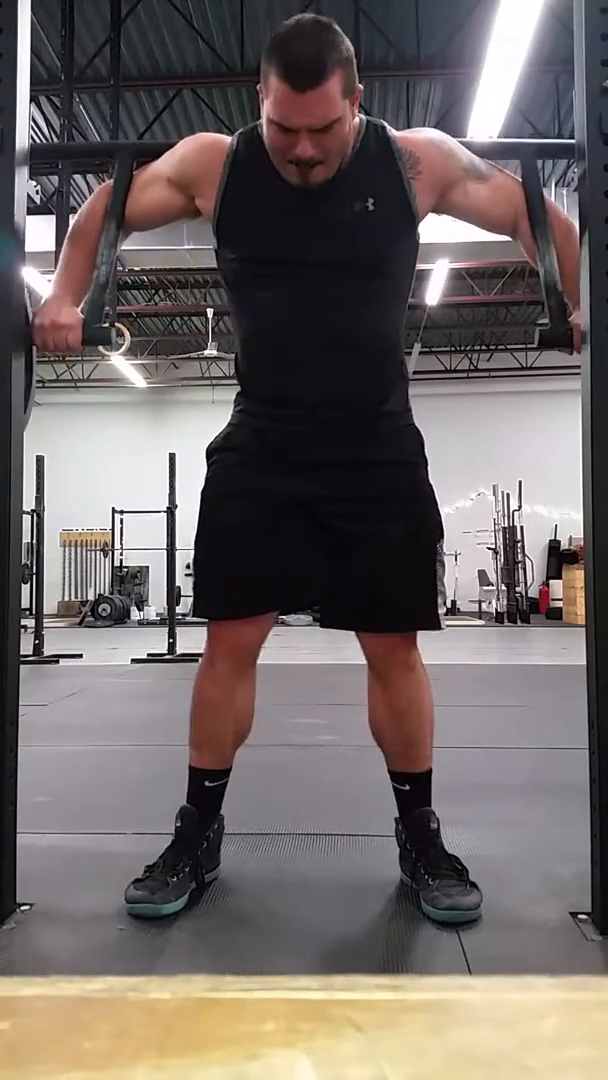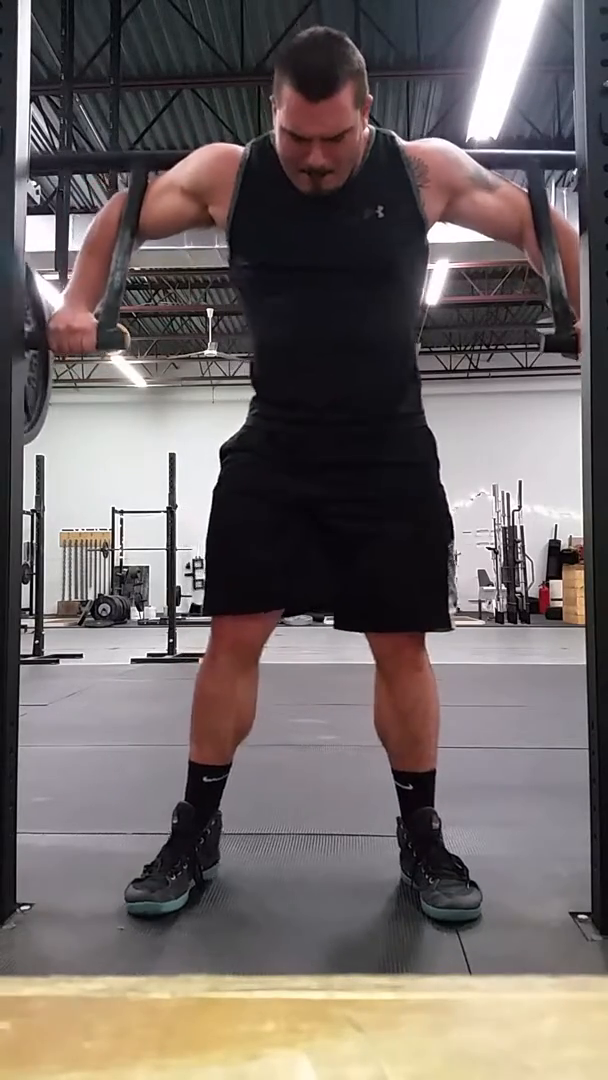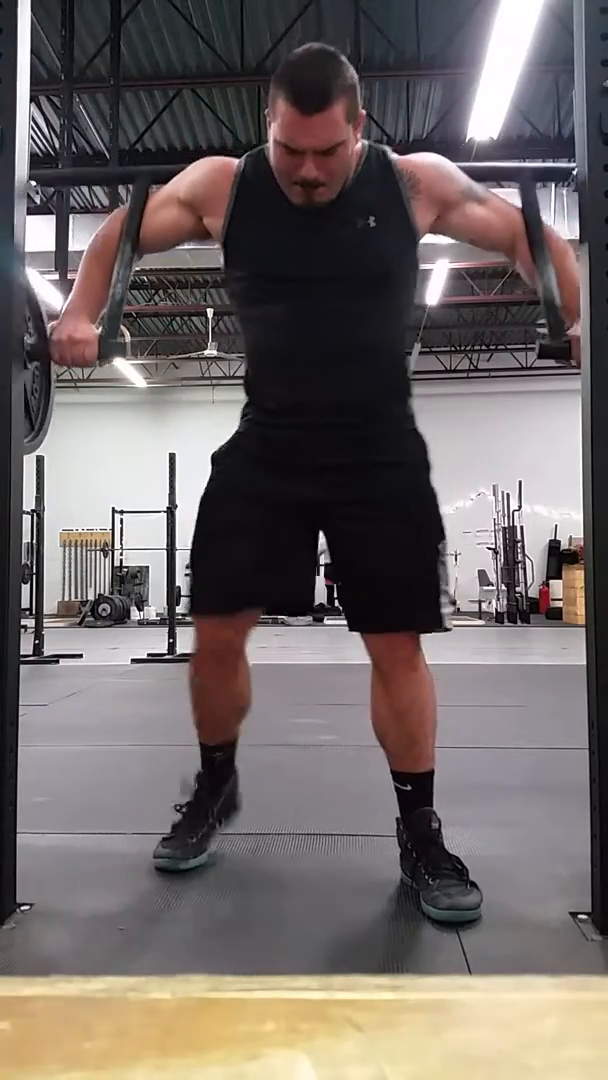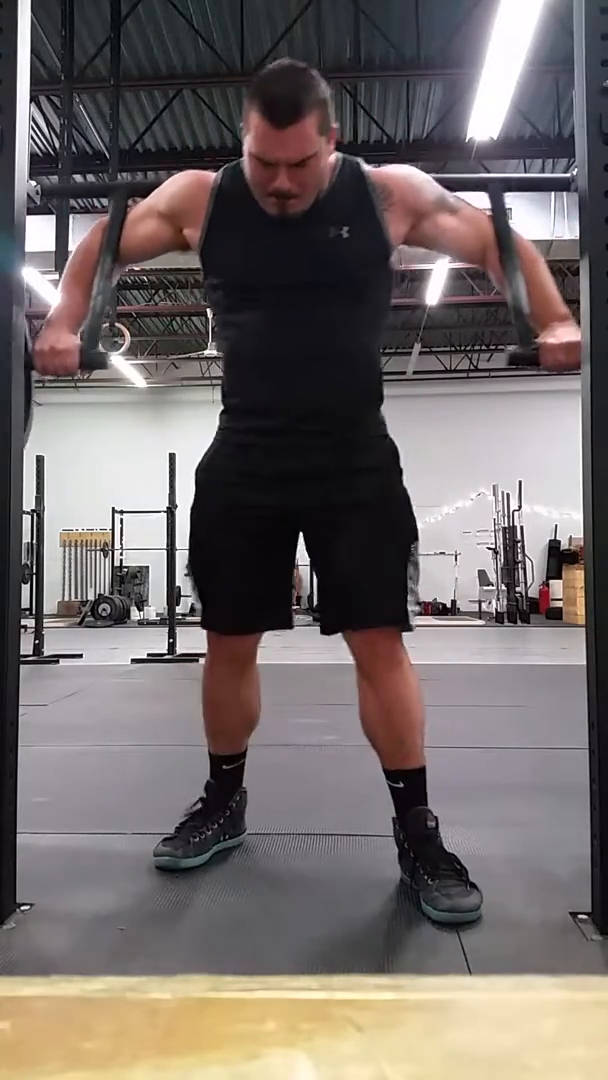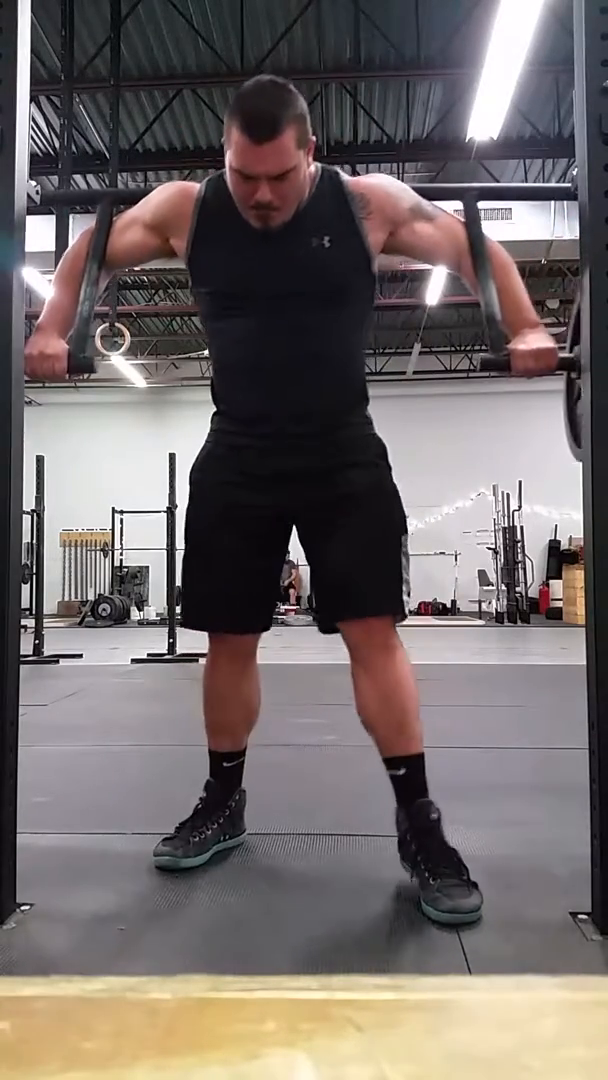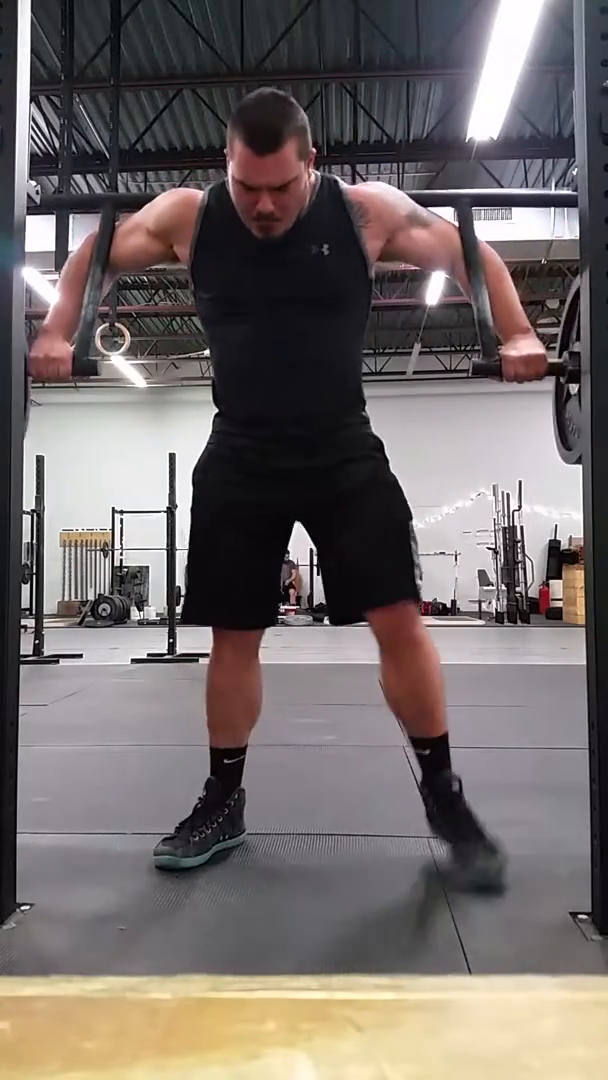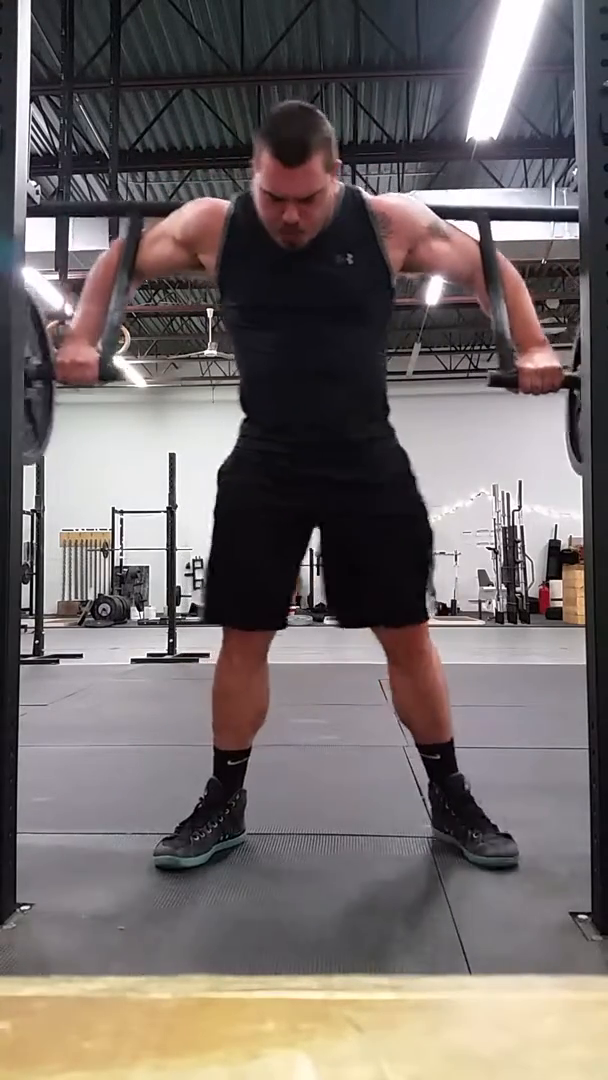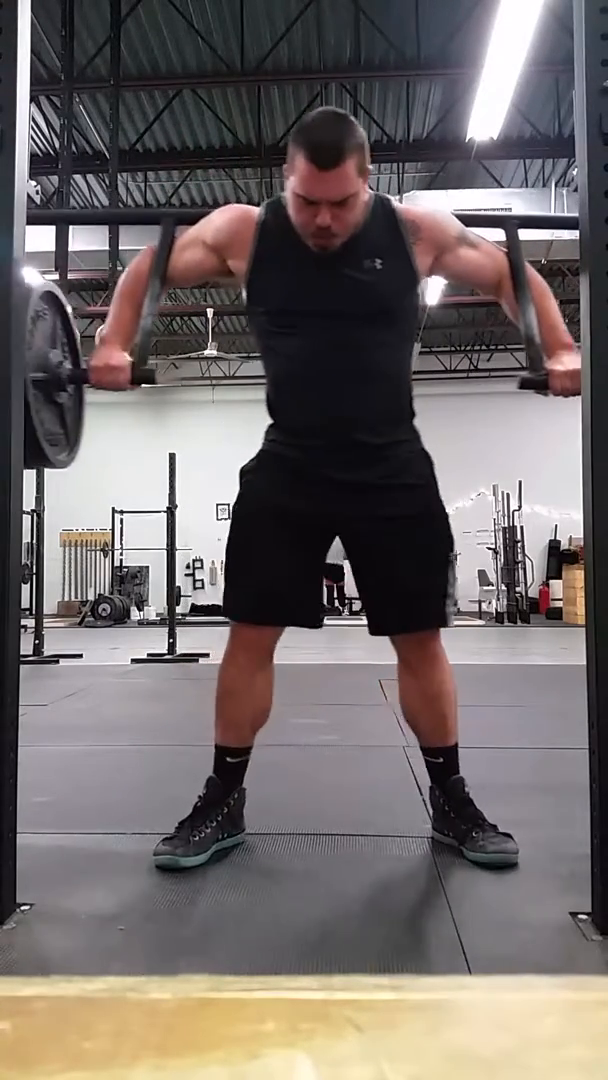
dt=0.2s
person 1, frame 1
left shoulder: (417, 161)
right shoulder: (212, 164)
left elbow: (535, 216)
right elbow: (104, 209)
left wrist: (578, 305)
right wrist: (65, 299)
left hip: (378, 451)
right hip: (259, 448)
left knee: (394, 646)
right knee: (231, 640)
left ankle: (419, 836)
right ankle: (198, 834)
person 1, frame 2
left shoulder: (426, 170)
right shoulder: (225, 172)
left elbow: (540, 224)
right elbow: (119, 218)
left wrist: (582, 312)
right wrist: (78, 305)
left hip: (389, 452)
right hip: (272, 448)
left knee: (401, 646)
right knee: (234, 637)
left ankle: (420, 835)
right ankle: (195, 831)
person 1, frame 3
left shoulder: (417, 182)
right shoulder: (220, 186)
left elbow: (526, 233)
right elbow: (120, 231)
left wrist: (577, 318)
right wrist: (81, 316)
left hip: (381, 455)
right hip: (262, 452)
left knee: (397, 646)
right knee: (216, 634)
left ankle: (419, 834)
right ankle: (214, 788)
person 1, frame 4
left shoulder: (390, 194)
right shoulder: (199, 198)
left elbow: (496, 241)
right elbow: (102, 243)
left wrist: (554, 323)
right wrist: (64, 325)
left hip: (354, 459)
right hip: (242, 458)
left knee: (378, 643)
right knee: (229, 645)
left ankle: (417, 833)
right ankle: (224, 800)
person 1, frame 5
left shoulder: (369, 202)
right shoulder: (185, 208)
left elbow: (474, 248)
right elbow: (90, 251)
left wrist: (526, 329)
right wrist: (53, 331)
left hip: (345, 456)
right hip: (236, 458)
left knee: (373, 632)
right knee: (229, 640)
left ankle: (418, 823)
right ankle: (223, 801)
person 1, frame 6
left shoulder: (368, 211)
right shoulder: (186, 215)
left elbow: (468, 254)
right elbow: (94, 256)
left wrist: (516, 334)
right wrist: (58, 334)
left hip: (346, 456)
right hip: (239, 460)
left knee: (398, 618)
right knee: (232, 636)
left ankle: (443, 794)
right ankle: (223, 800)
person 1, frame 7
left shoulder: (390, 222)
right shoulder: (213, 225)
left elbow: (487, 266)
right elbow: (120, 262)
left wrist: (532, 348)
right wrist: (84, 339)
left hip: (368, 463)
right hip: (264, 465)
left knee: (406, 634)
right knee: (244, 637)
left ankle: (450, 798)
right ankle: (224, 800)
person 1, frame 8
left shoulder: (418, 230)
right shoulder: (243, 231)
left elbow: (509, 274)
right elbow: (150, 268)
left wrist: (560, 351)
right wrist: (115, 344)
left hip: (392, 469)
right hip: (286, 468)
left knee: (420, 640)
right knee: (251, 635)
left ankle: (451, 802)
right ankle: (223, 798)
